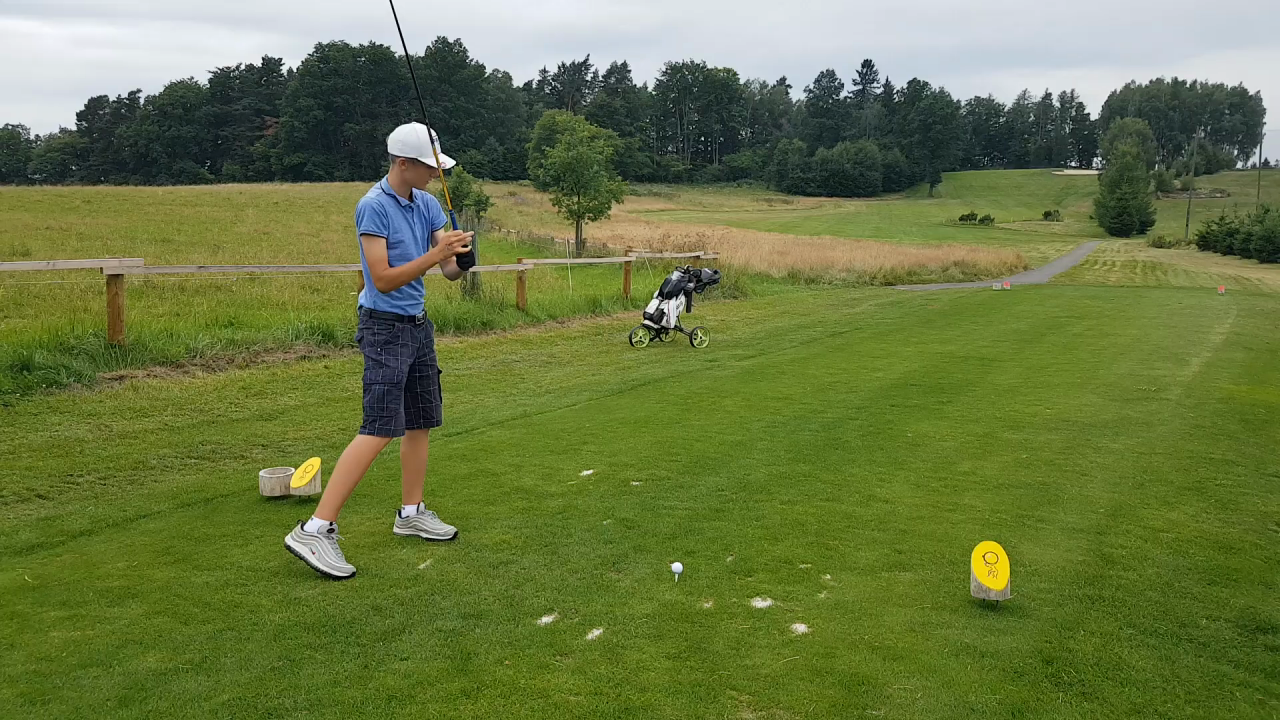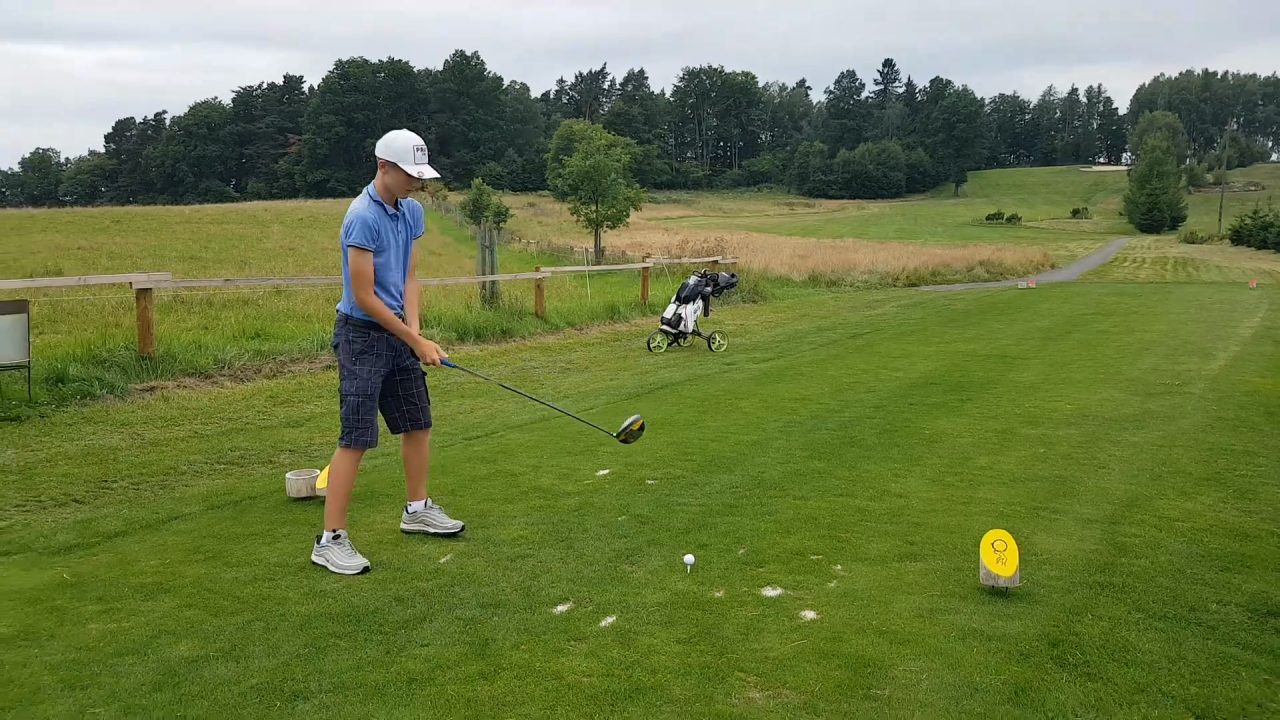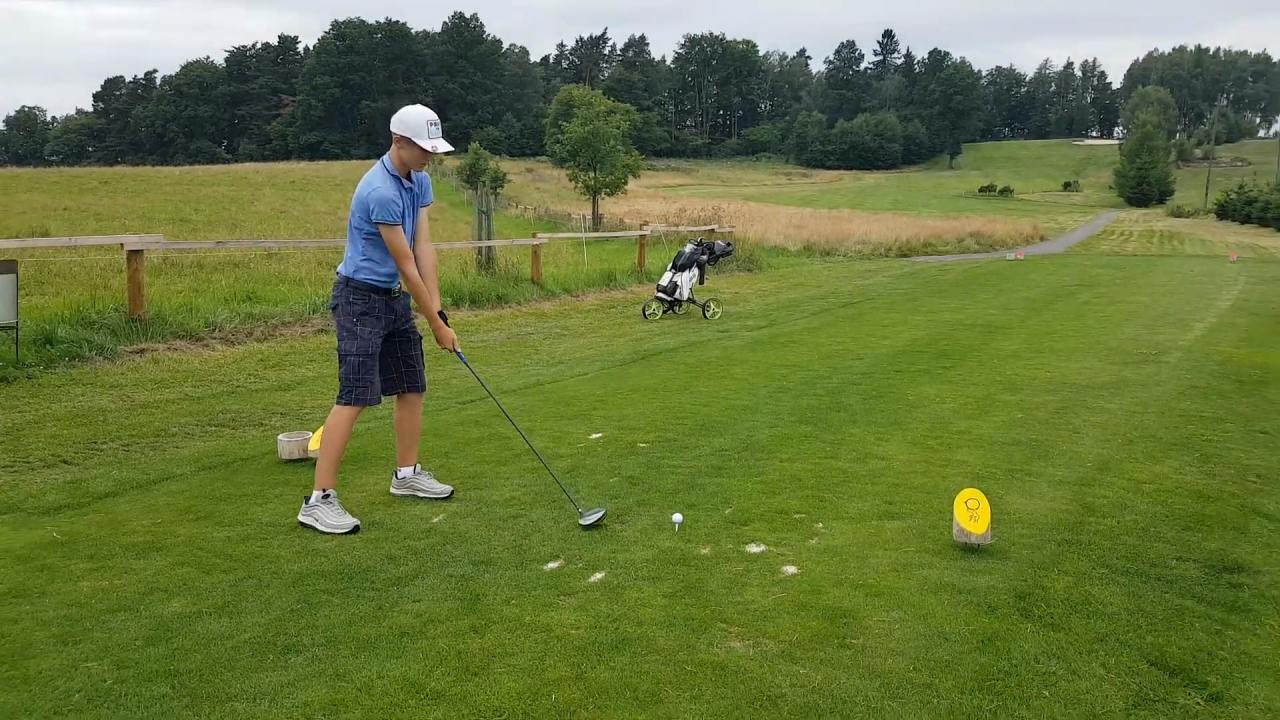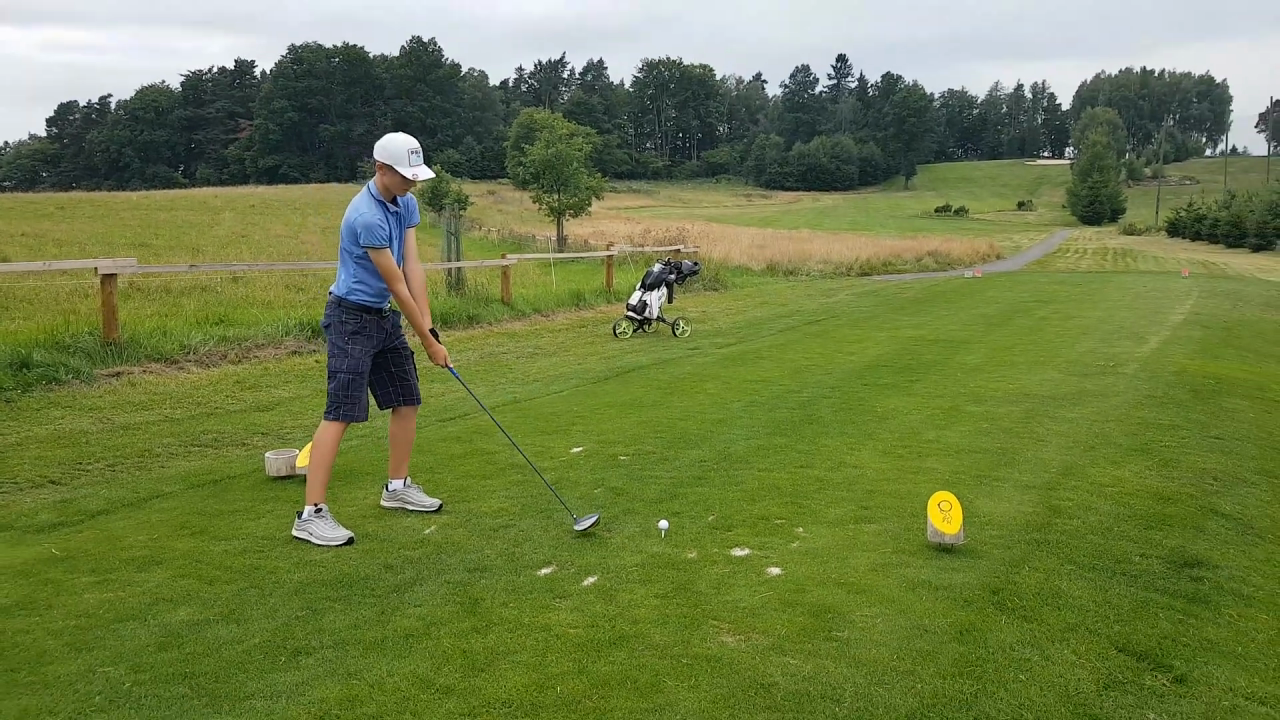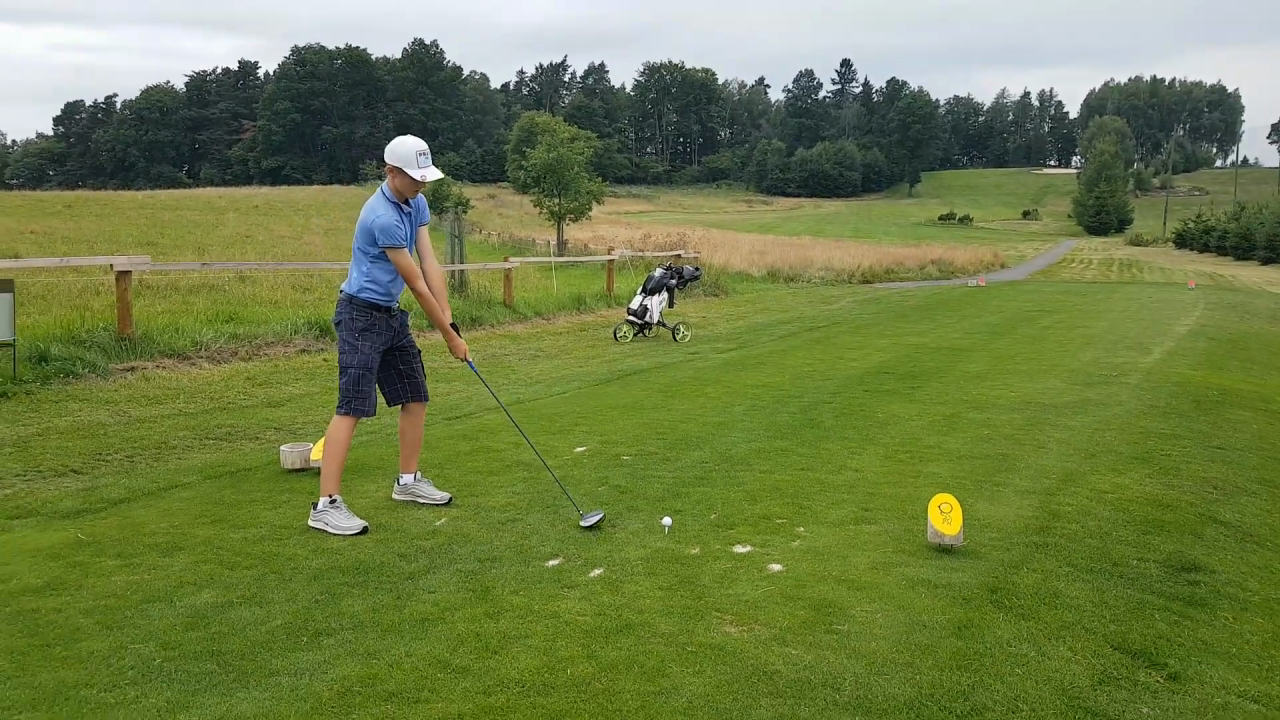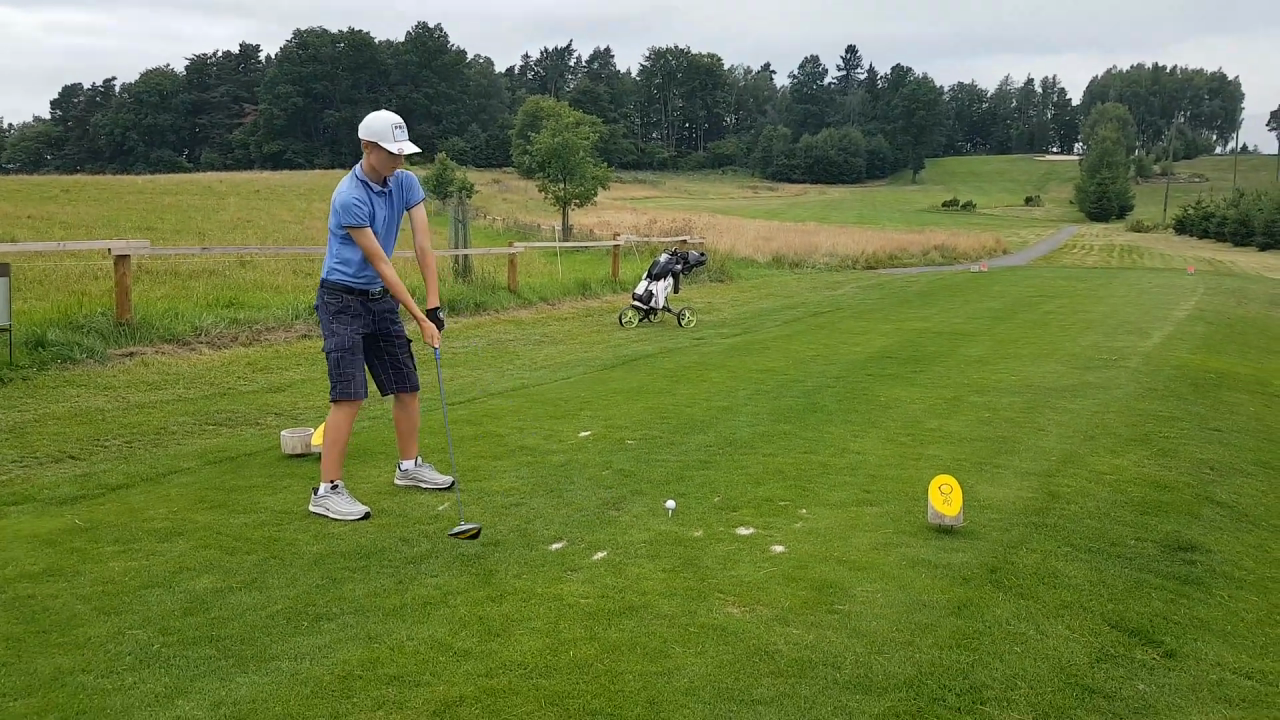
dt=0.5s
person 1, frame 1
left shoulder: (429, 204)
right shoulder: (373, 207)
left elbow: (448, 265)
right elbow: (382, 278)
left wrist: (456, 253)
right wrist: (433, 256)
left hip: (417, 325)
right hip: (383, 327)
left knee: (421, 422)
right knee: (378, 430)
left ankle: (411, 513)
right ankle: (316, 530)
person 1, frame 2
left shoulder: (412, 212)
right shoulder: (362, 217)
left elbow: (408, 277)
right elbow: (363, 297)
left wrist: (415, 331)
right wrist: (415, 341)
left hip: (396, 336)
right hip: (361, 335)
left knee: (417, 423)
right knee: (356, 438)
left ankle: (417, 508)
right ankle: (330, 539)
person 1, frame 3
left shoulder: (420, 181)
right shoulder: (380, 191)
left elbow: (424, 247)
right elbow: (406, 265)
left wrist: (438, 309)
right wrist: (437, 325)
left hip: (392, 297)
right hip: (360, 298)
left knee: (412, 387)
right knee: (355, 396)
left ankle: (407, 474)
right ankle: (319, 499)
person 1, frame 4
left shoulder: (406, 204)
right shoulder: (367, 217)
left elbow: (413, 267)
right elbow: (396, 285)
left wrist: (429, 327)
right wrist: (429, 343)
left hip: (384, 316)
right hip: (351, 318)
left knee: (406, 401)
right knee: (341, 412)
left ankle: (397, 486)
right ankle: (311, 513)
person 1, frame 5
left shoulder: (417, 205)
right shoulder: (383, 217)
left elbow: (430, 265)
right elbow: (416, 283)
left wrist: (450, 321)
right wrist: (449, 336)
left hip: (391, 315)
right hip: (361, 315)
left knee: (414, 398)
right knee: (352, 407)
left ankle: (408, 481)
right ankle: (326, 504)
person 1, frame 6
left shoulder: (406, 183)
right shoulder: (349, 197)
left elbow: (423, 245)
right elbow: (380, 264)
left wrist: (434, 305)
right wrist: (419, 318)
left hip: (381, 299)
right hip: (342, 299)
left knee: (406, 387)
right knee: (349, 394)
left ankle: (409, 466)
right ankle: (327, 489)
